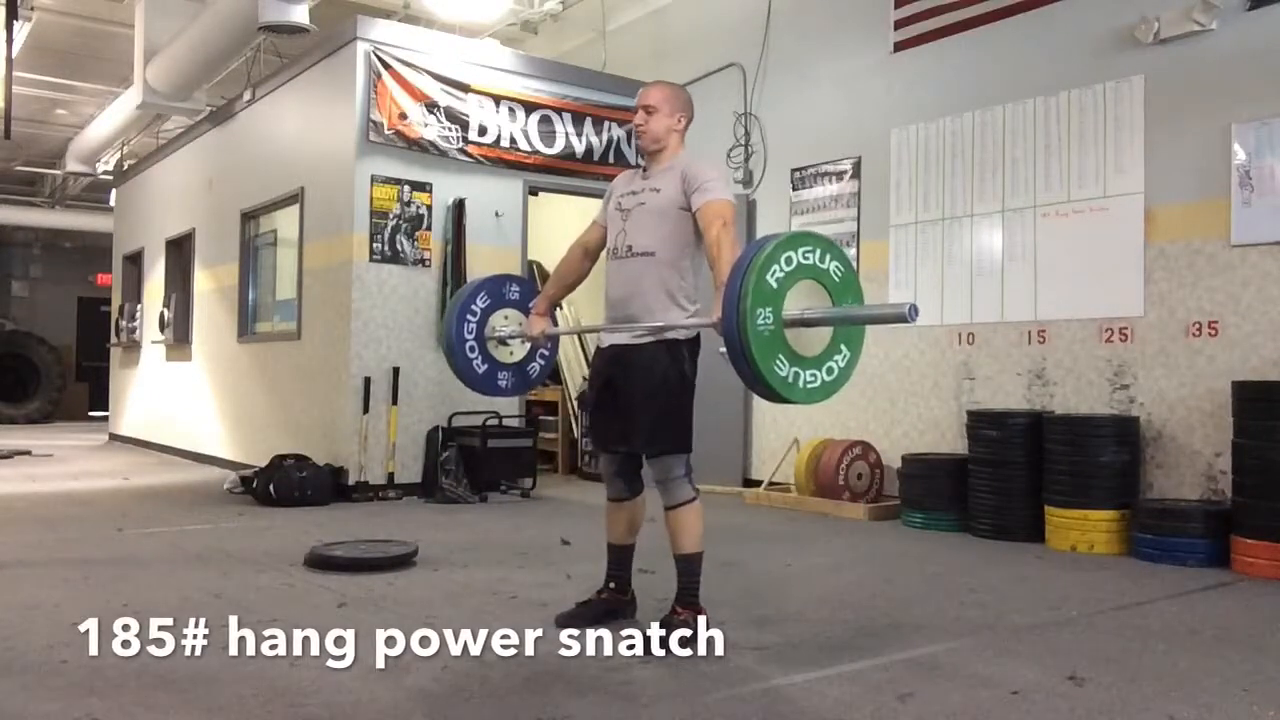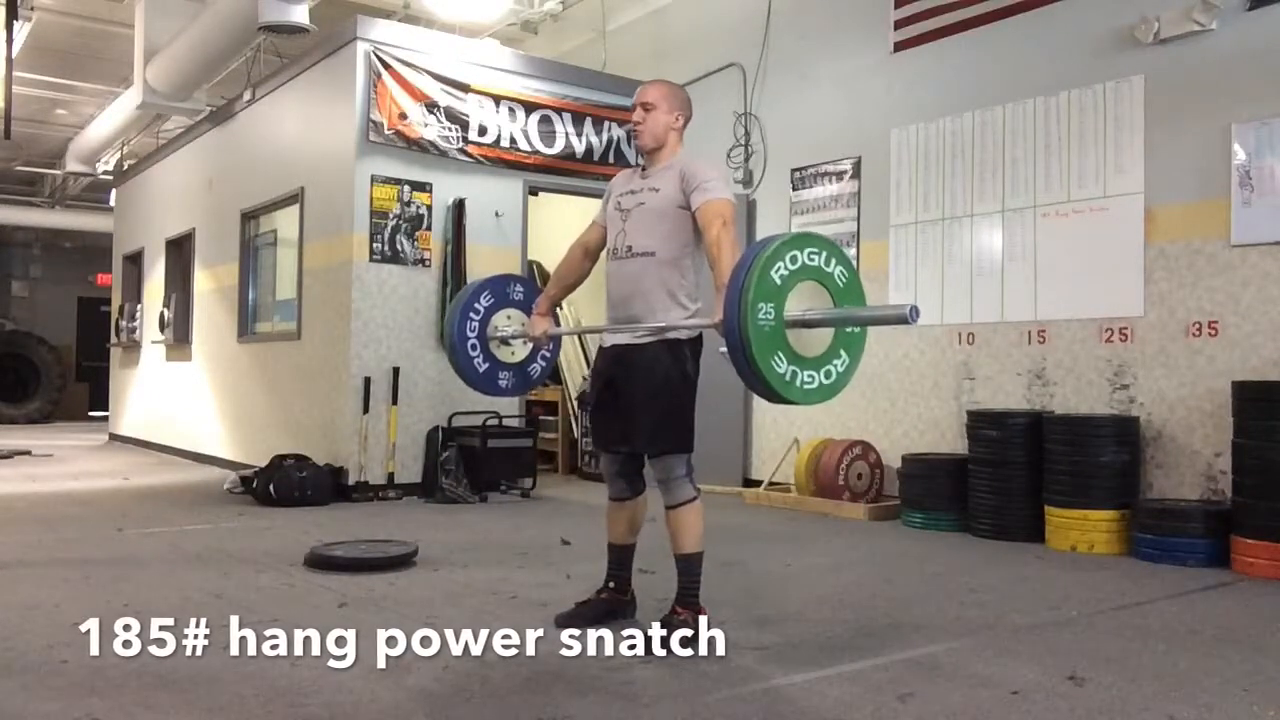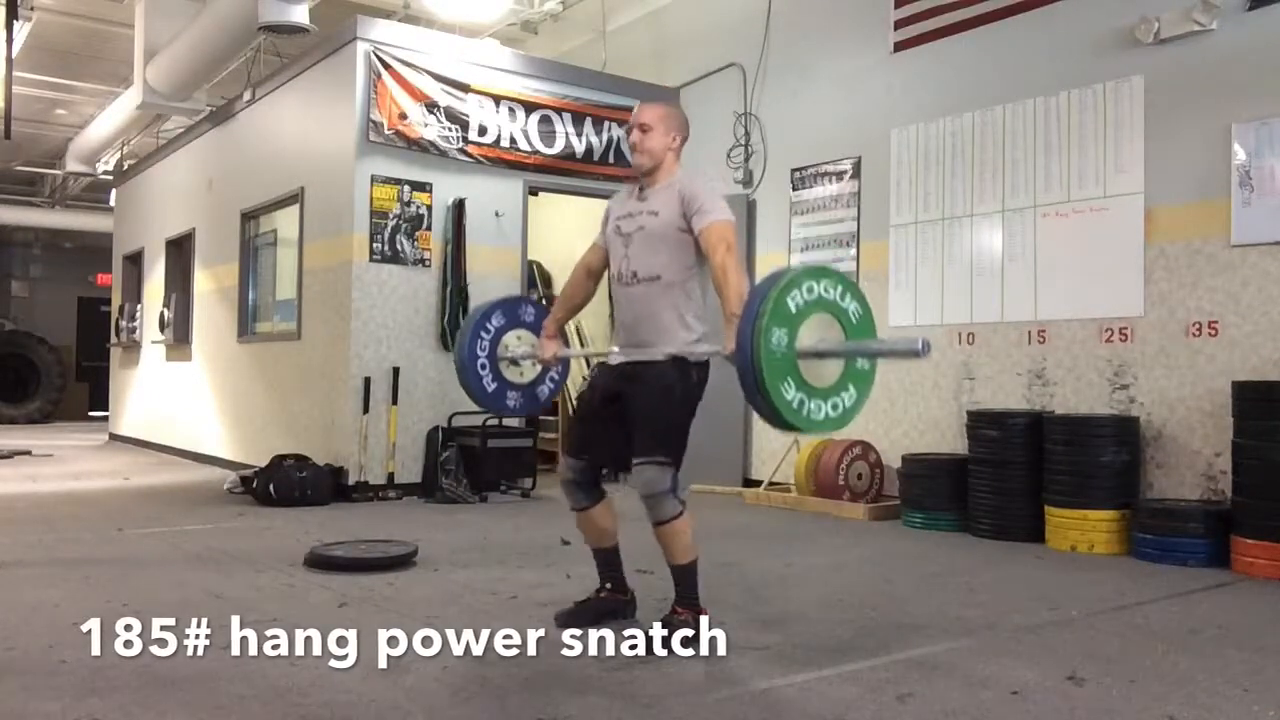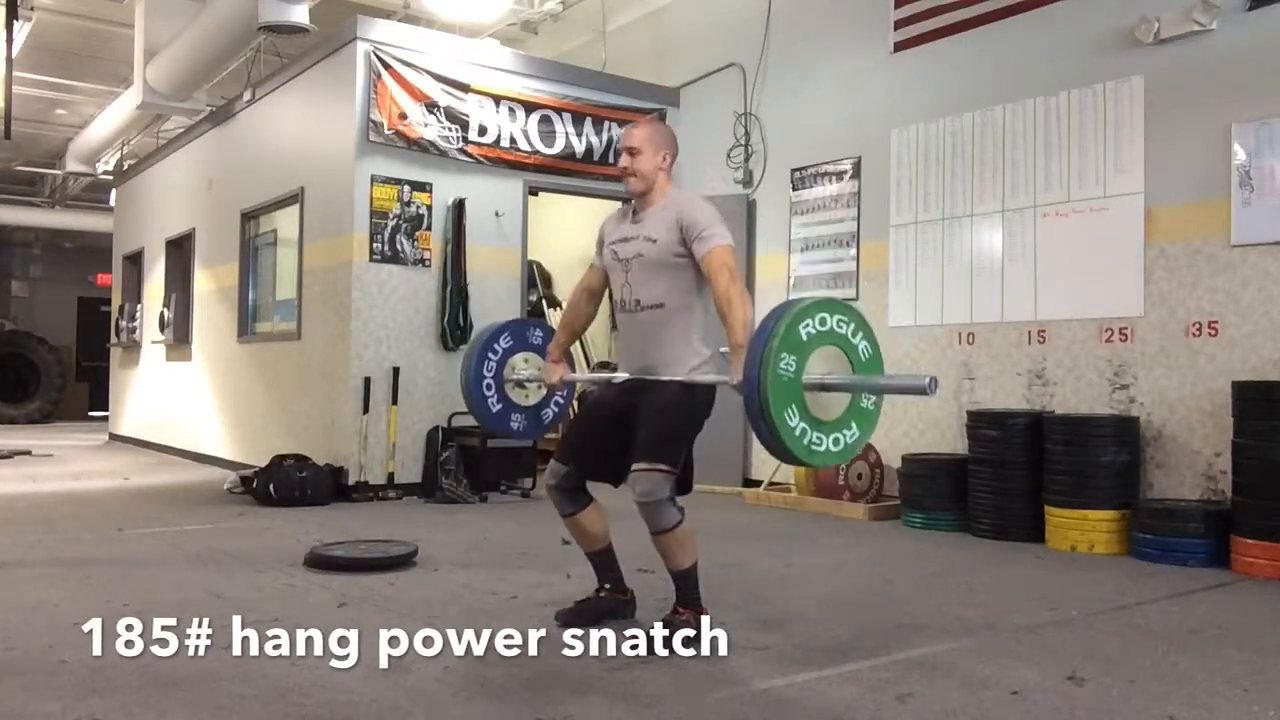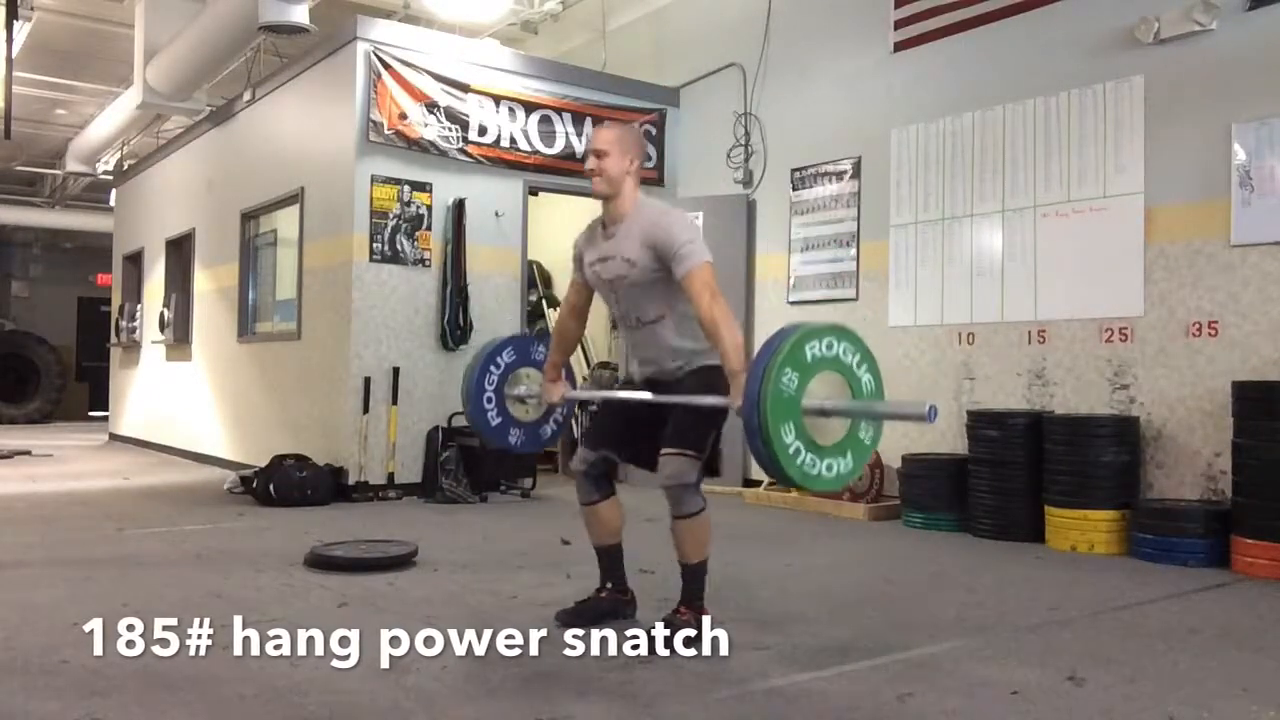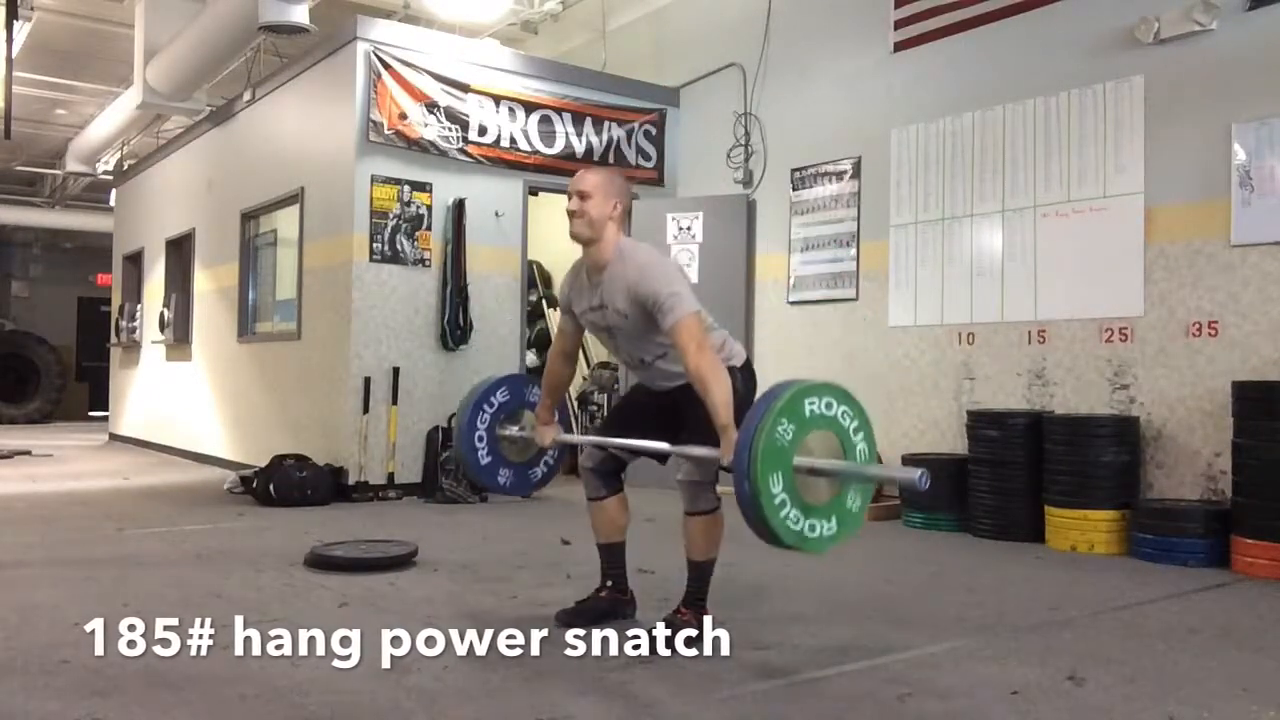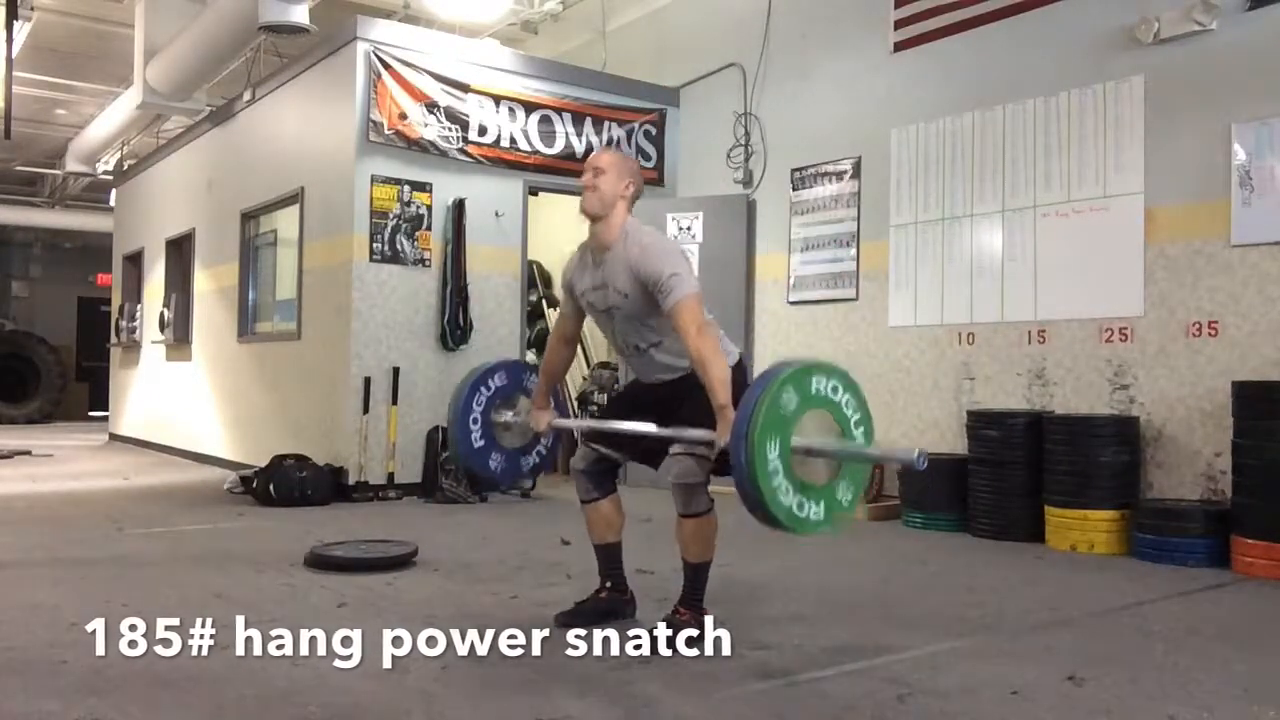
dt=0.3s
person 1, frame 1
left shoulder: (696, 174)
right shoulder: (622, 185)
left elbow: (719, 230)
right elbow: (585, 249)
left wrist: (725, 298)
right wrist: (541, 307)
left hip: (664, 343)
right hip: (613, 344)
left knee: (671, 471)
right knee: (617, 471)
left ankle: (689, 608)
right ankle: (617, 591)
person 1, frame 2
left shoulder: (694, 174)
right shoulder: (620, 184)
left elbow: (720, 229)
right elbow: (584, 249)
left wrist: (726, 297)
right wrist: (543, 308)
left hip: (667, 343)
right hip: (616, 344)
left knee: (671, 471)
right knee: (619, 470)
left ankle: (689, 608)
right ankle: (616, 590)
person 1, frame 3
left shoulder: (693, 194)
right shoulder: (620, 204)
left elbow: (723, 254)
right elbow: (588, 271)
left wrist: (737, 324)
right wrist: (550, 329)
left hip: (673, 363)
right hip: (621, 363)
left knee: (653, 480)
right knee: (577, 473)
left ankle: (689, 609)
right ankle: (614, 591)
person 1, frame 4
left shoulder: (690, 213)
right shoulder: (614, 226)
left elbow: (727, 281)
right elbow: (586, 296)
left wrist: (742, 354)
right wrist: (555, 355)
left hip: (683, 381)
right hip: (628, 380)
left knee: (650, 487)
right knee: (561, 477)
left ankle: (691, 609)
right ankle: (613, 591)
person 1, frame 5
left shoulder: (664, 225)
right shoulder: (588, 240)
left elbow: (709, 302)
right elbow: (574, 311)
left wrist: (739, 380)
right wrist: (553, 373)
left hip: (698, 370)
right hip: (647, 374)
left knee: (677, 475)
right knee: (589, 463)
left ankle: (692, 609)
right ankle: (614, 590)
person 1, frame 6
left shoulder: (648, 270)
right shoulder: (574, 283)
left elbow: (698, 354)
right elbow: (563, 354)
left wrist: (729, 436)
right wrist: (545, 416)
left hip: (719, 375)
right hip: (657, 385)
left knee: (693, 473)
right knee: (596, 462)
left ankle: (694, 612)
right ankle: (614, 591)
person 1, frame 7
left shoulder: (651, 251)
right shoulder: (578, 266)
left elbow: (698, 336)
right elbow: (562, 340)
left wrist: (726, 416)
right wrist: (540, 402)
left hip: (704, 376)
right hip: (651, 381)
left knee: (684, 474)
right knee: (588, 462)
left ankle: (692, 611)
right ankle: (614, 591)
